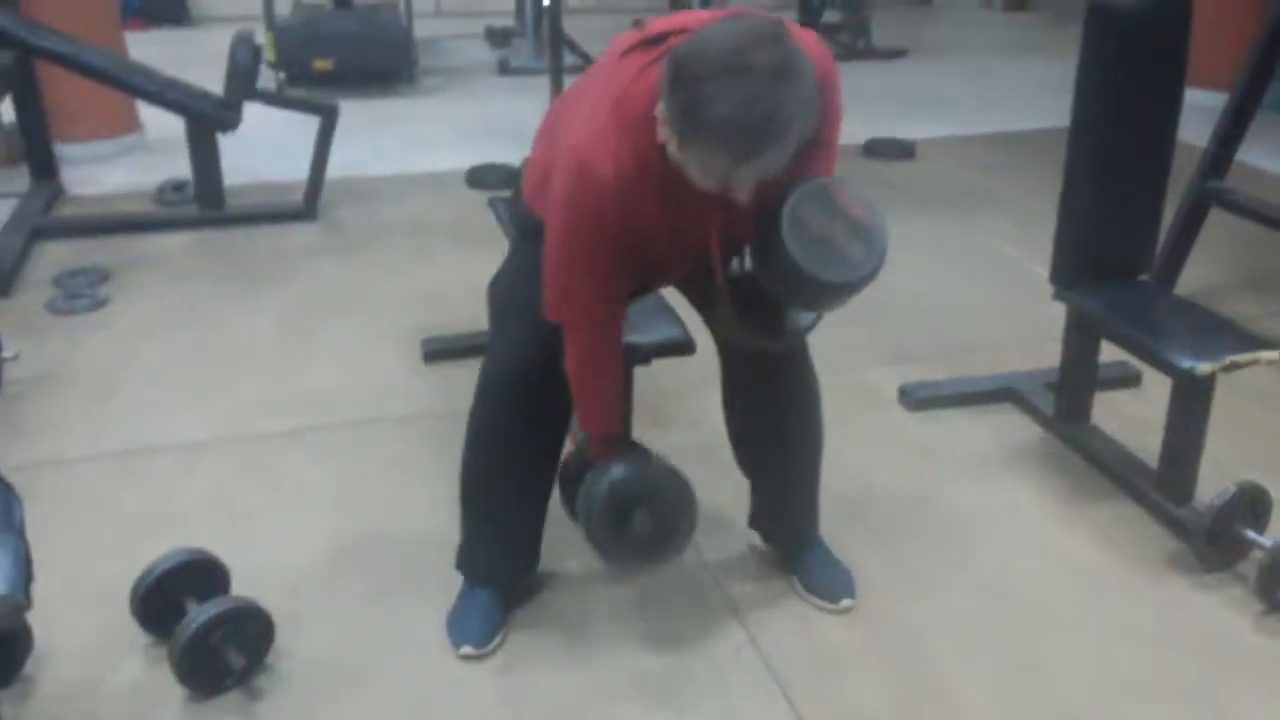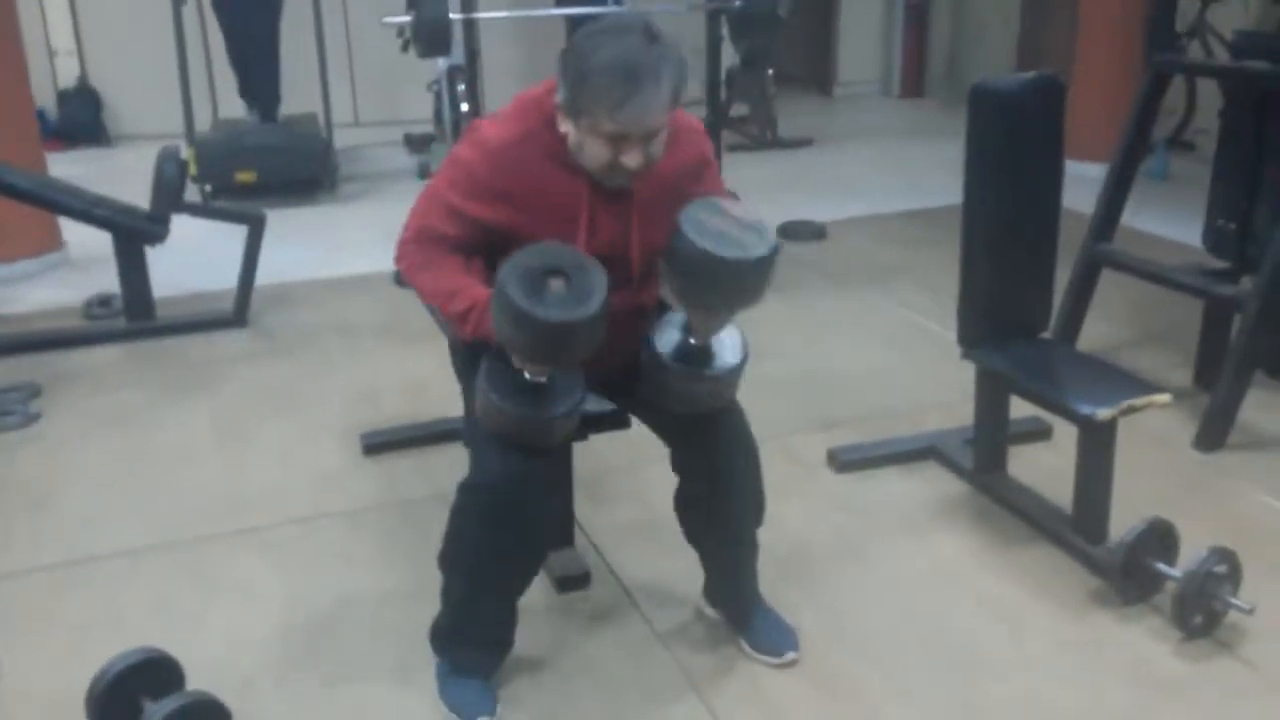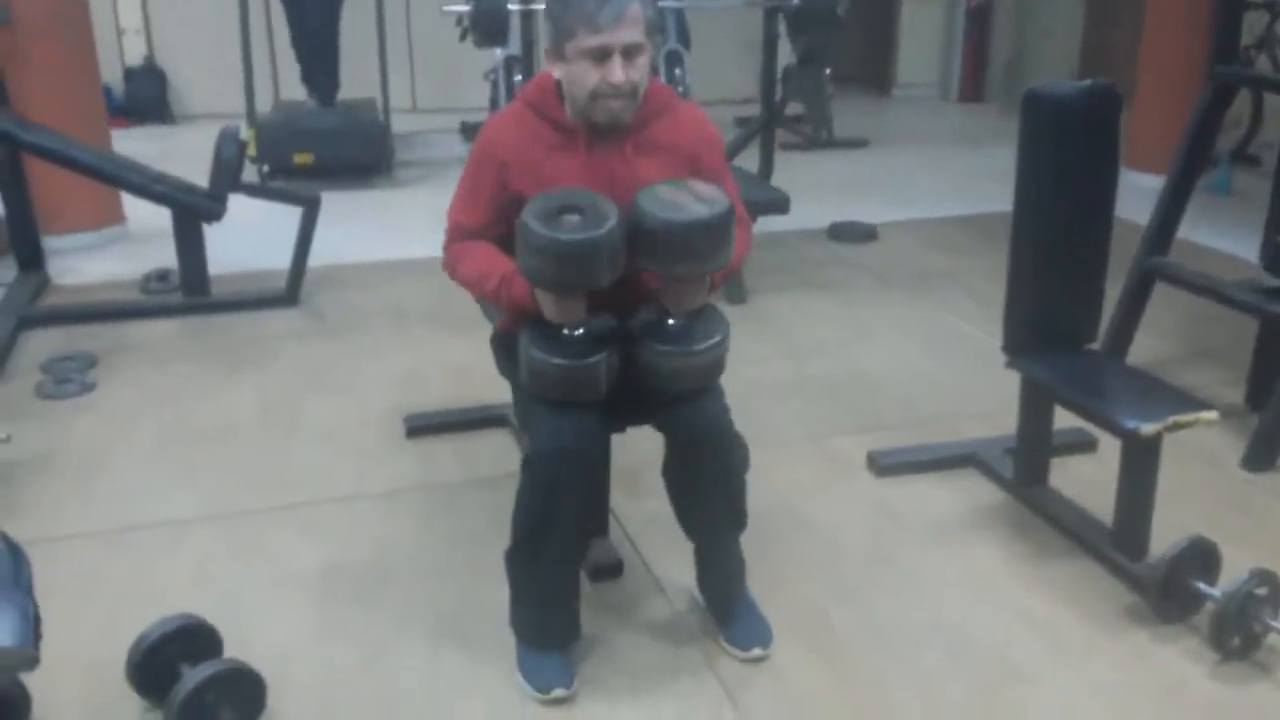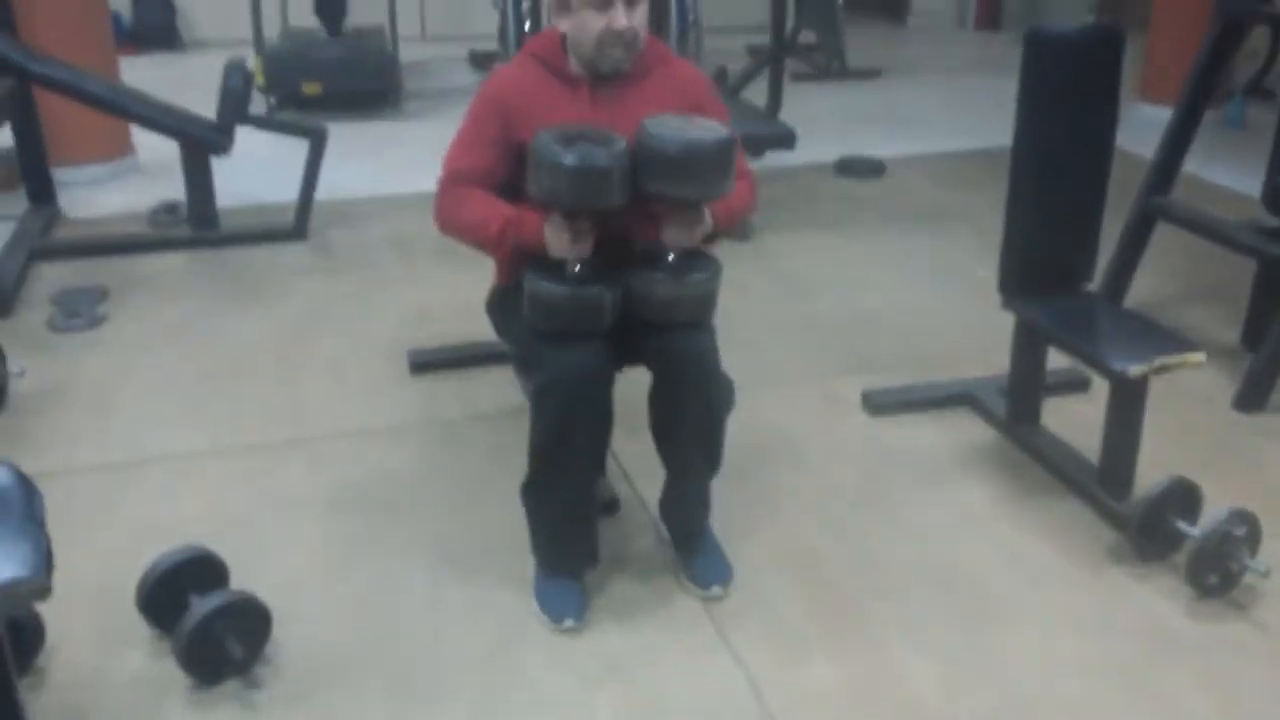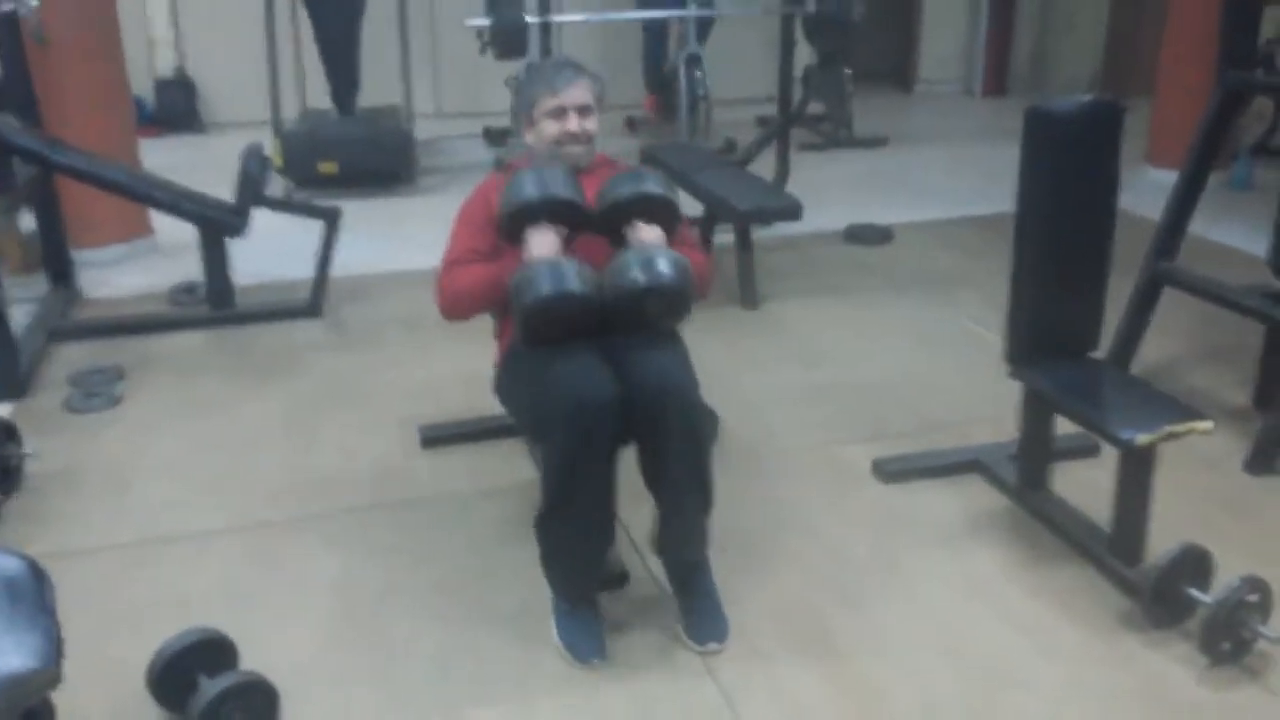
dt=1s
person 1, frame 1
left shoulder: (807, 73)
right shoulder: (599, 159)
left elbow: (814, 153)
right elbow: (582, 320)
right wrist: (608, 447)
right hip: (569, 224)
left knee: (777, 355)
right knee: (519, 378)
left ankle: (794, 535)
right ankle: (492, 574)
person 1, frame 2
left shoulder: (687, 146)
right shoulder: (501, 152)
right elbow: (420, 249)
right wrist: (493, 320)
left hip: (634, 333)
right hip: (522, 350)
left knee: (723, 440)
right knee: (509, 479)
left ankle: (735, 595)
right ankle: (466, 654)
person 1, frame 3
left shoulder: (688, 129)
right shoulder: (509, 135)
left elbow: (733, 223)
right elbow: (464, 243)
left wrist: (707, 272)
right wrist: (528, 290)
right hip: (549, 334)
left knee: (709, 436)
right knee: (564, 448)
left ankle: (724, 587)
right ankle: (541, 628)
person 1, frame 4
left shoulder: (683, 83)
right shoulder: (514, 88)
left elbow: (736, 178)
right elbow: (457, 199)
left wrist: (705, 217)
right wrist: (537, 232)
left knee: (696, 363)
right knee: (572, 375)
left ankle: (689, 522)
right ankle: (560, 554)
person 1, frame 5
right shoulder: (494, 196)
left elbow: (700, 272)
right elbow: (452, 296)
left wrist: (663, 254)
right wrist: (521, 265)
left hip: (634, 324)
right hip: (545, 339)
left knee: (674, 395)
right knee: (585, 401)
left ankle: (687, 565)
right ankle: (573, 588)
